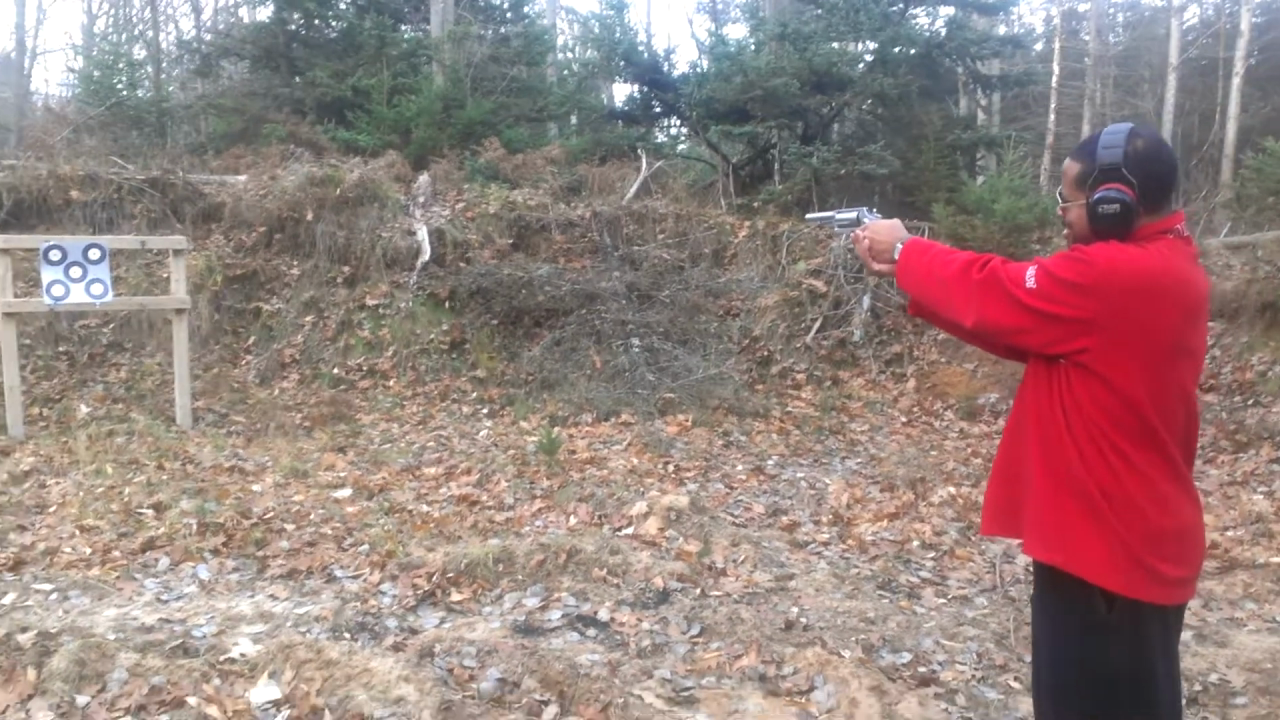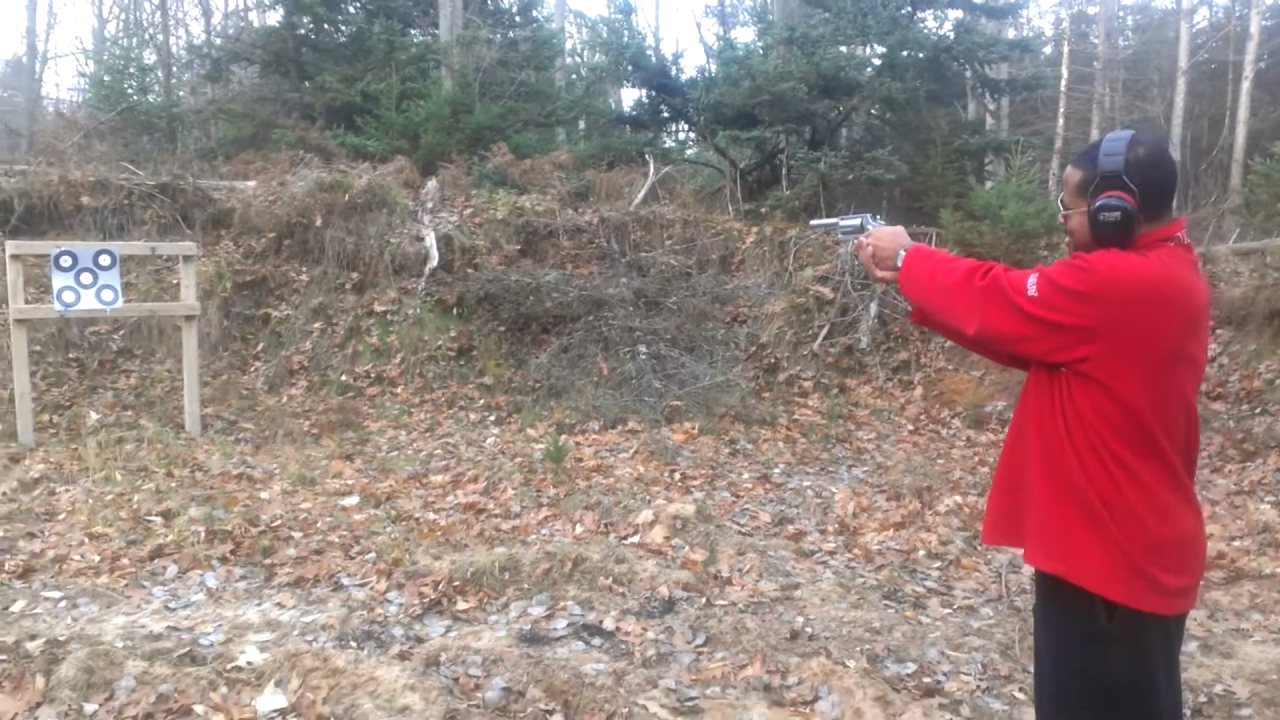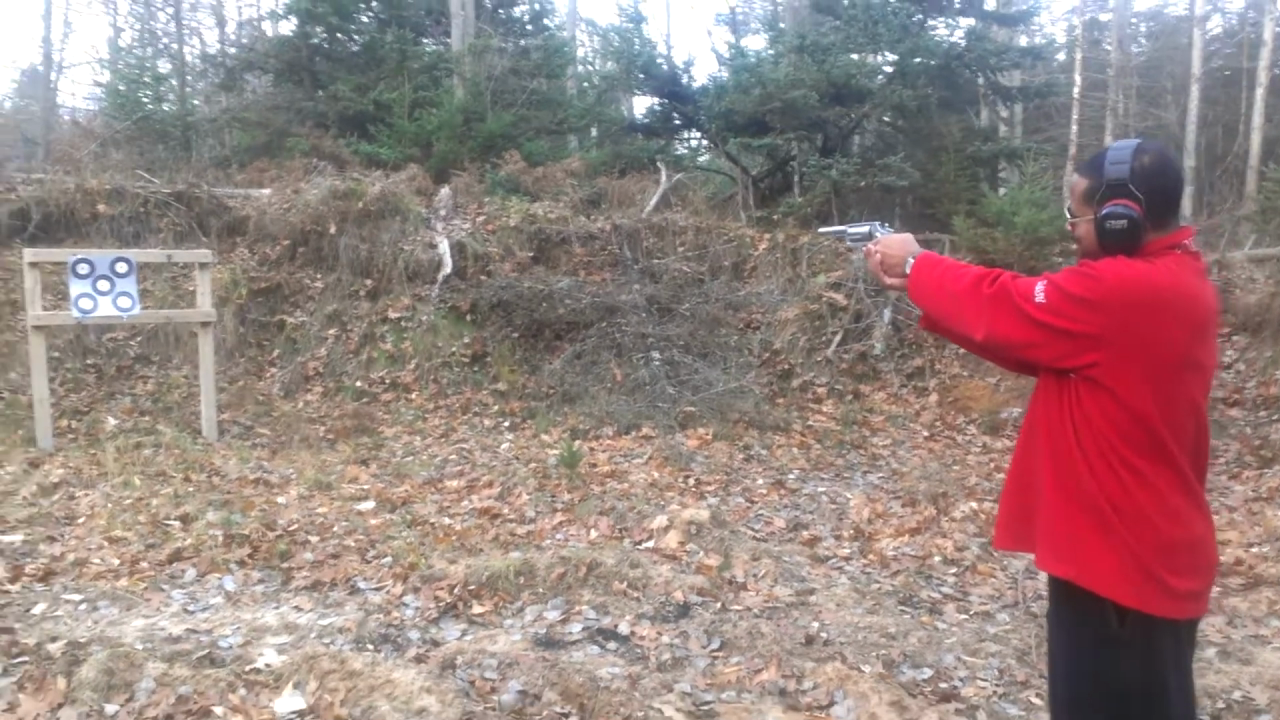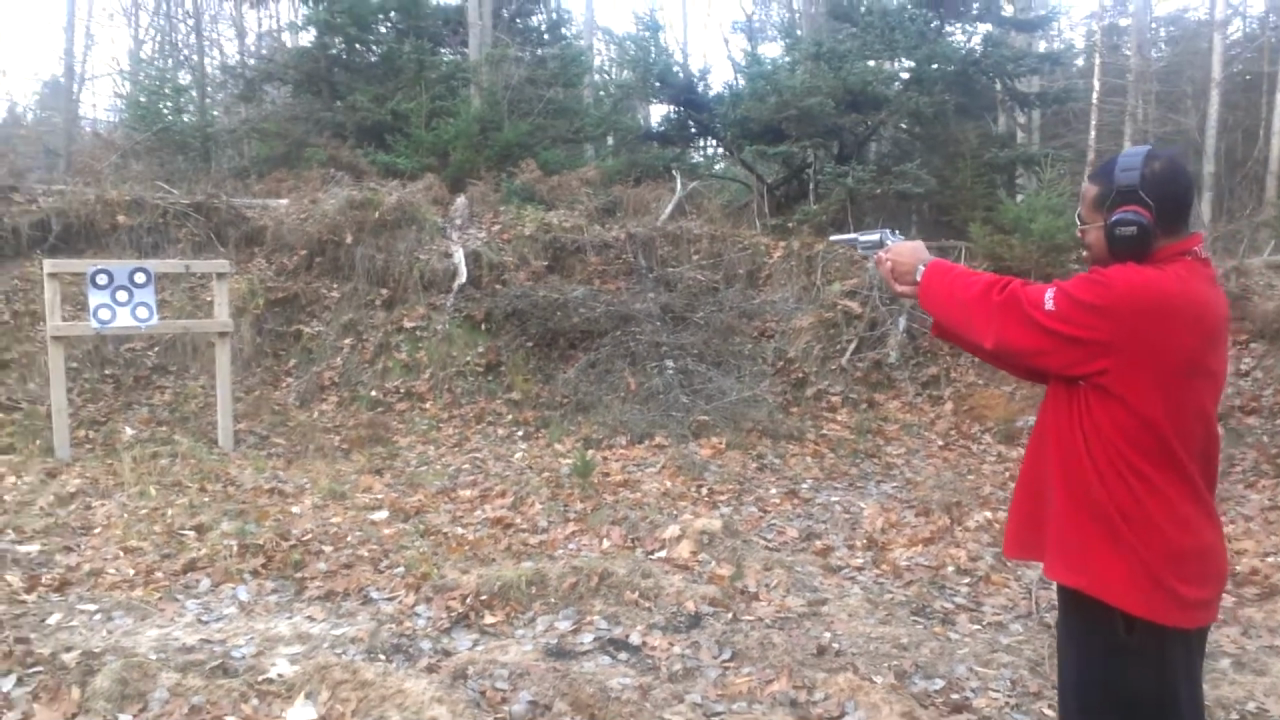
dt=0.1s
person 1, frame 1
left shoulder: (1115, 276)
right shoulder: (1163, 265)
left elbow: (994, 293)
right elbow: (1026, 317)
left wrist: (903, 250)
right wrist: (909, 272)
left hip: (1112, 547)
right hip: (1132, 539)
person 1, frame 2
left shoulder: (1116, 284)
right shoulder: (1164, 272)
left elbow: (996, 301)
right elbow: (1026, 323)
left wrist: (906, 258)
right wrist: (914, 277)
left hip: (1112, 556)
right hip: (1132, 547)
person 1, frame 3
left shoulder: (1122, 291)
right shoulder: (1173, 279)
left elbow: (1006, 308)
right elbow: (1036, 327)
left wrist: (915, 264)
right wrist: (921, 283)
left hip: (1125, 561)
right hip: (1146, 551)
person 1, frame 4
left shoulder: (1132, 299)
right shoulder: (1183, 286)
left elbow: (1015, 316)
right elbow: (1042, 333)
left wrist: (926, 272)
right wrist: (934, 290)
left hip: (1133, 570)
right hip: (1156, 558)
